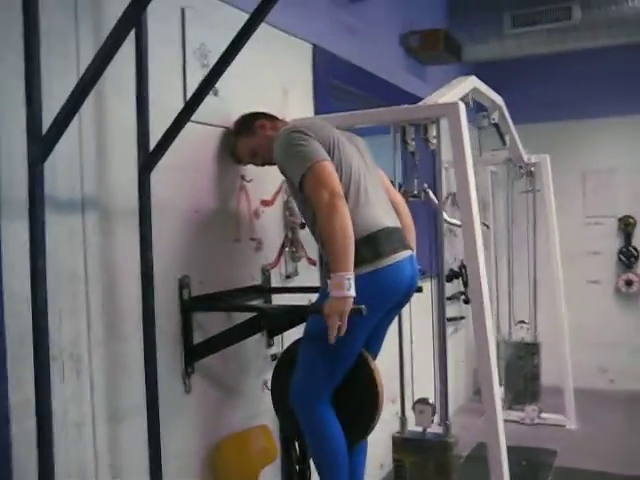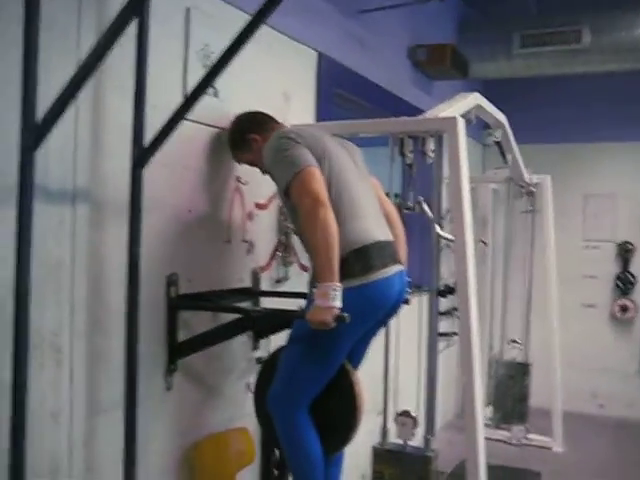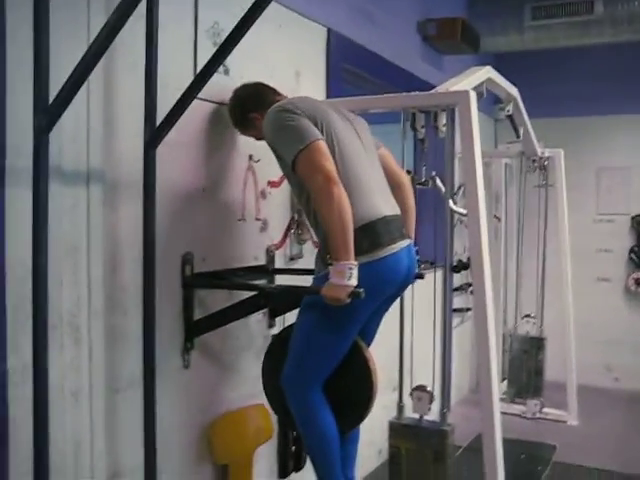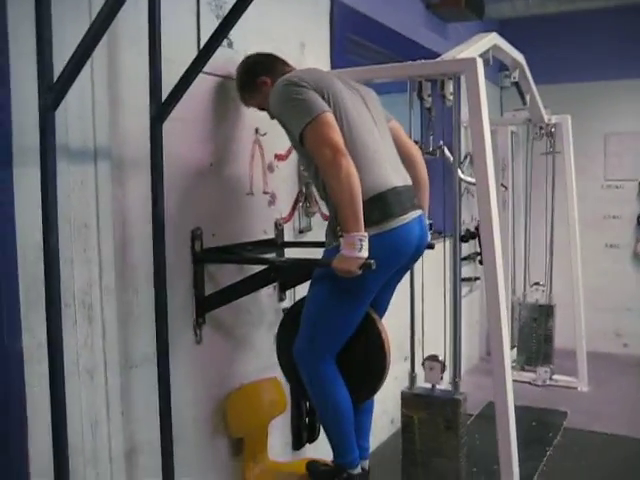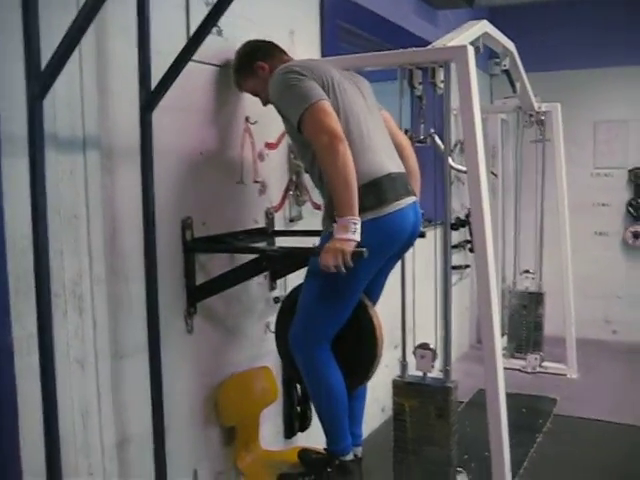
dt=0.4s
person 1, frame 1
left shoulder: (291, 137)
right shoulder: (342, 138)
left elbow: (332, 200)
right elbow: (396, 200)
left wrist: (341, 286)
left hip: (369, 270)
right hip: (401, 265)
left knee: (308, 395)
person 1, frame 2
left shoulder: (281, 143)
right shoulder: (338, 145)
left elbow: (317, 208)
right elbow: (389, 212)
left wrist: (326, 295)
left hip: (357, 283)
right hip: (390, 279)
left knee: (286, 402)
right knee: (325, 396)
person 1, frame 3
left shoulder: (280, 116)
right shoulder: (344, 116)
left elbow: (328, 185)
right elbow: (401, 181)
left wrist: (343, 271)
left hip: (366, 262)
right hip: (400, 254)
left knee: (300, 381)
right knee: (338, 374)
person 1, frame 4
left shoulder: (288, 88)
right shoulder: (353, 88)
left elbow: (337, 158)
right elbow: (412, 154)
left wrist: (354, 243)
right wrist: (420, 219)
left hip: (377, 231)
right hip: (410, 224)
left knee: (313, 354)
right knee: (352, 346)
person 1, frame 5
left shoulder: (288, 77)
right shoulder: (345, 78)
left elbow: (334, 143)
right elbow: (403, 144)
left wrist: (346, 229)
left hip: (372, 218)
right hip: (403, 211)
left knee: (309, 340)
right knee: (345, 333)
